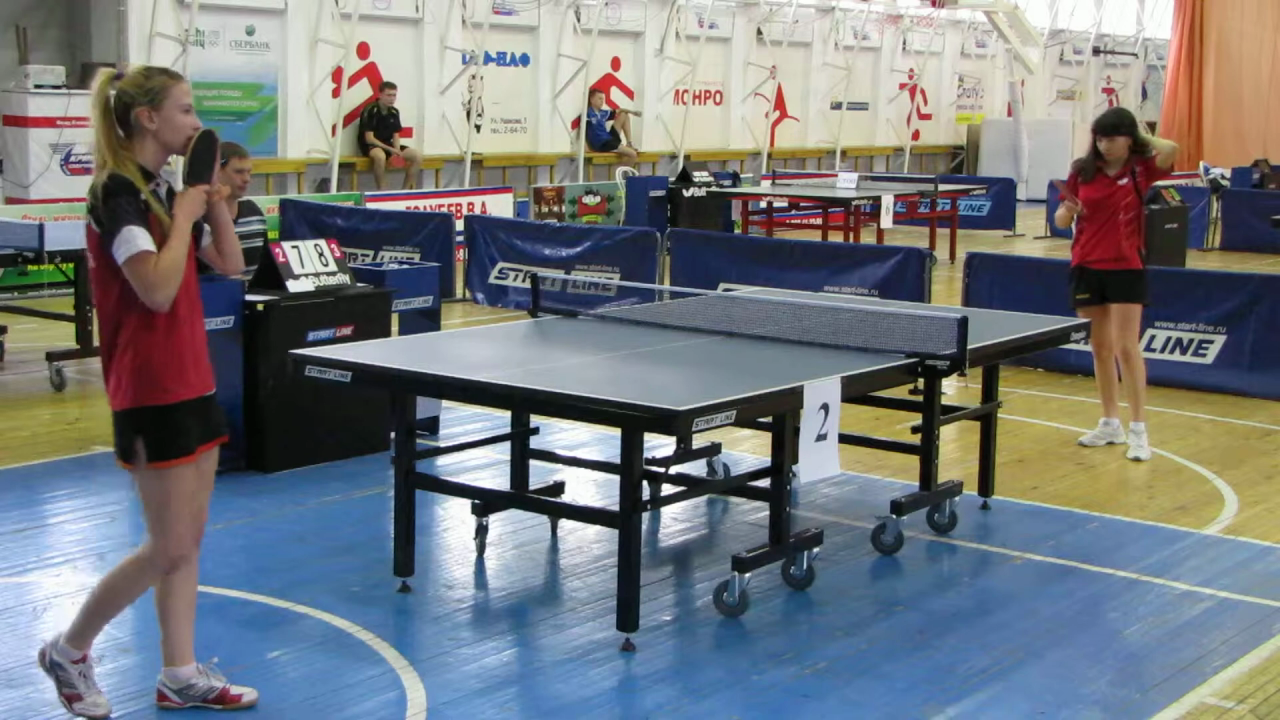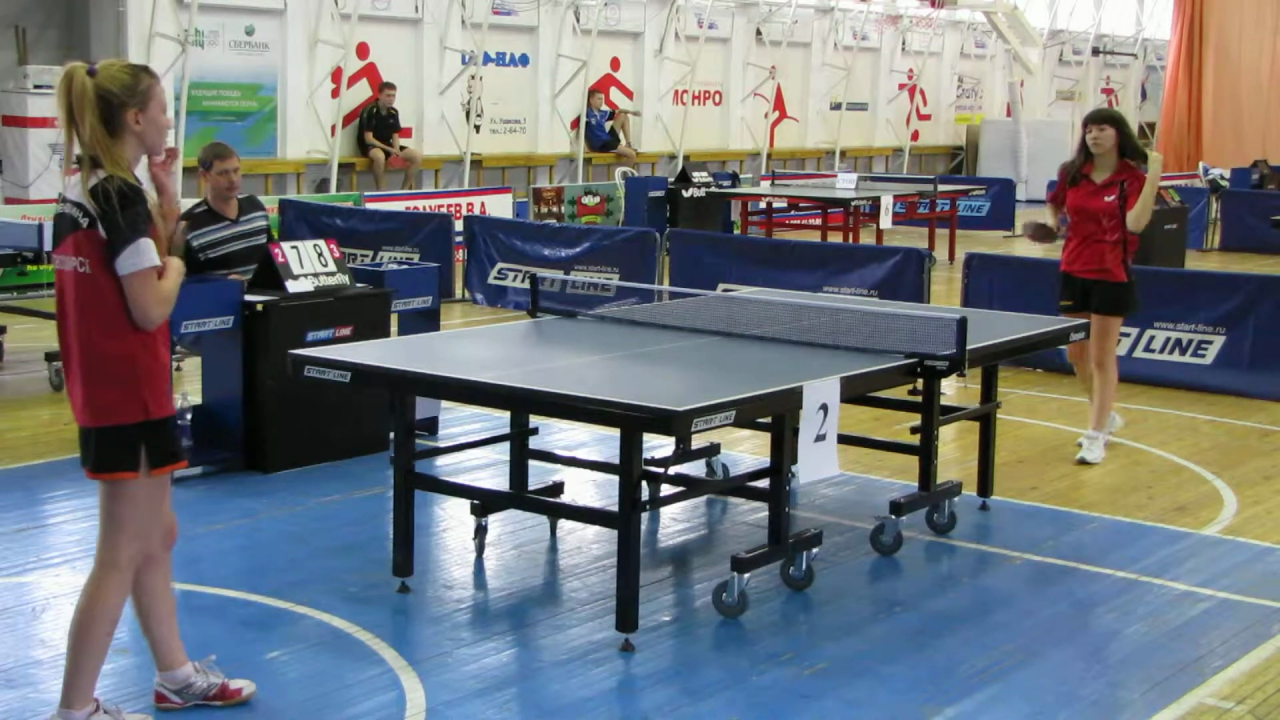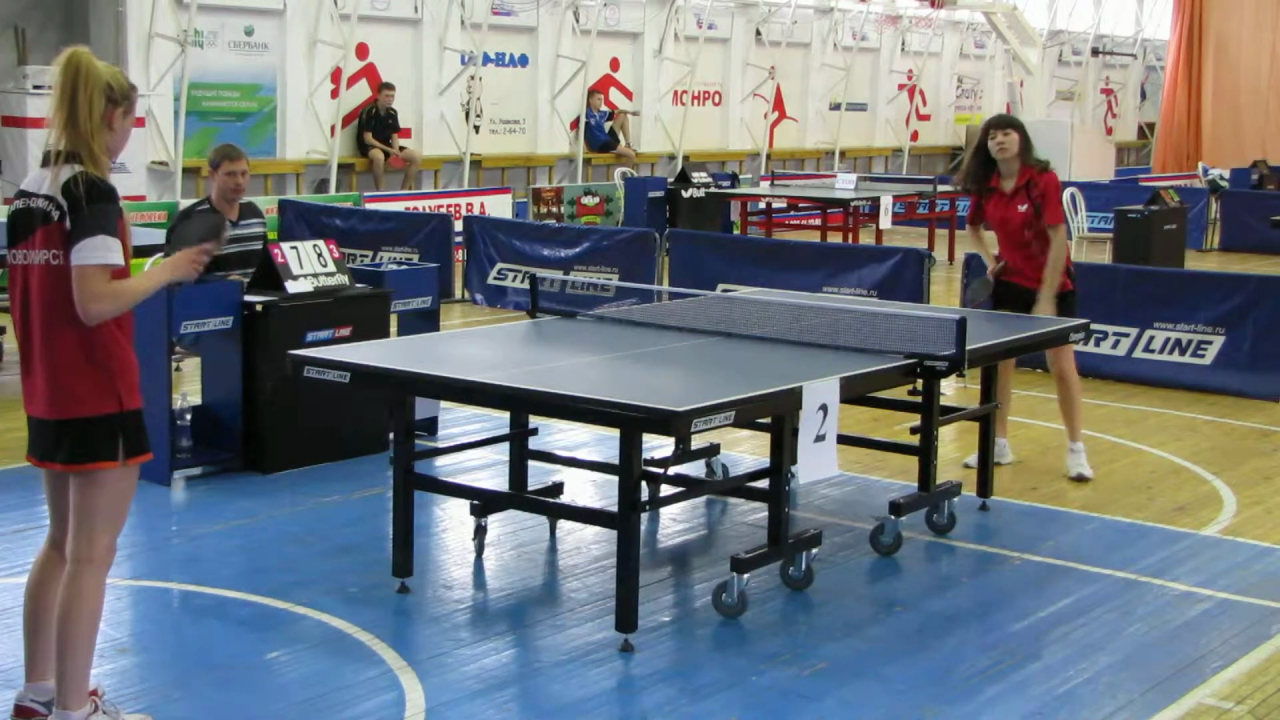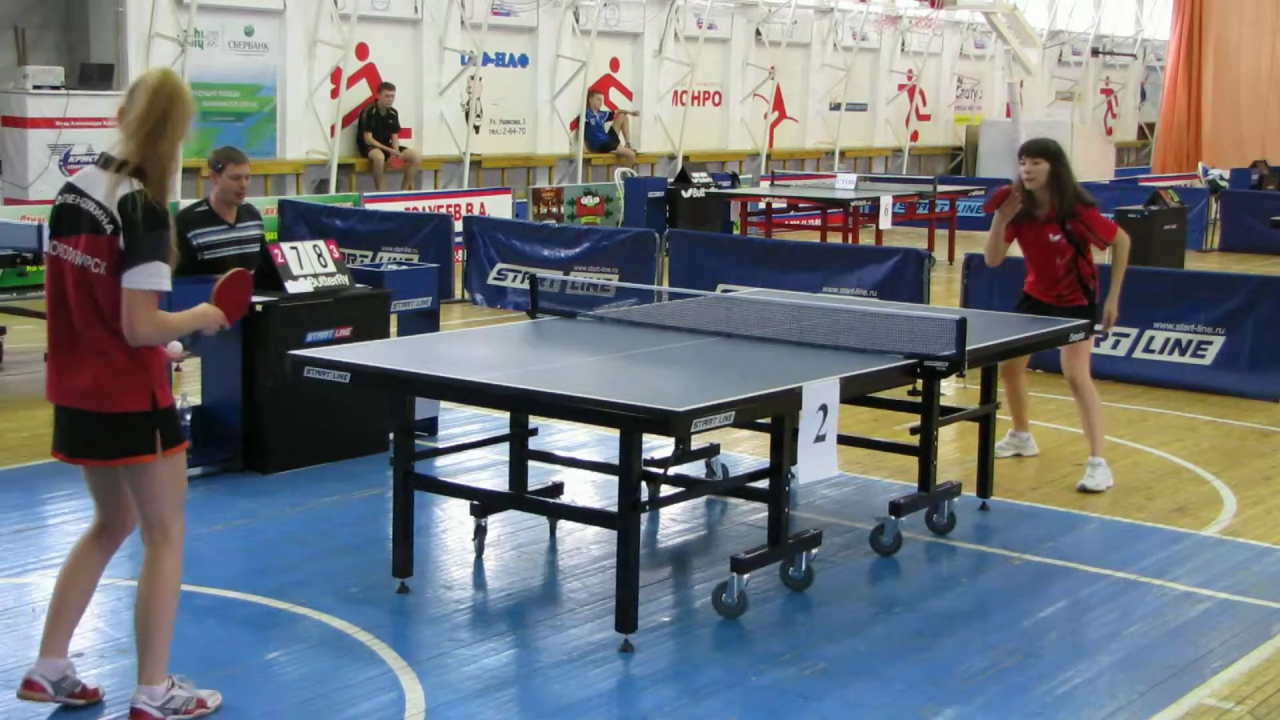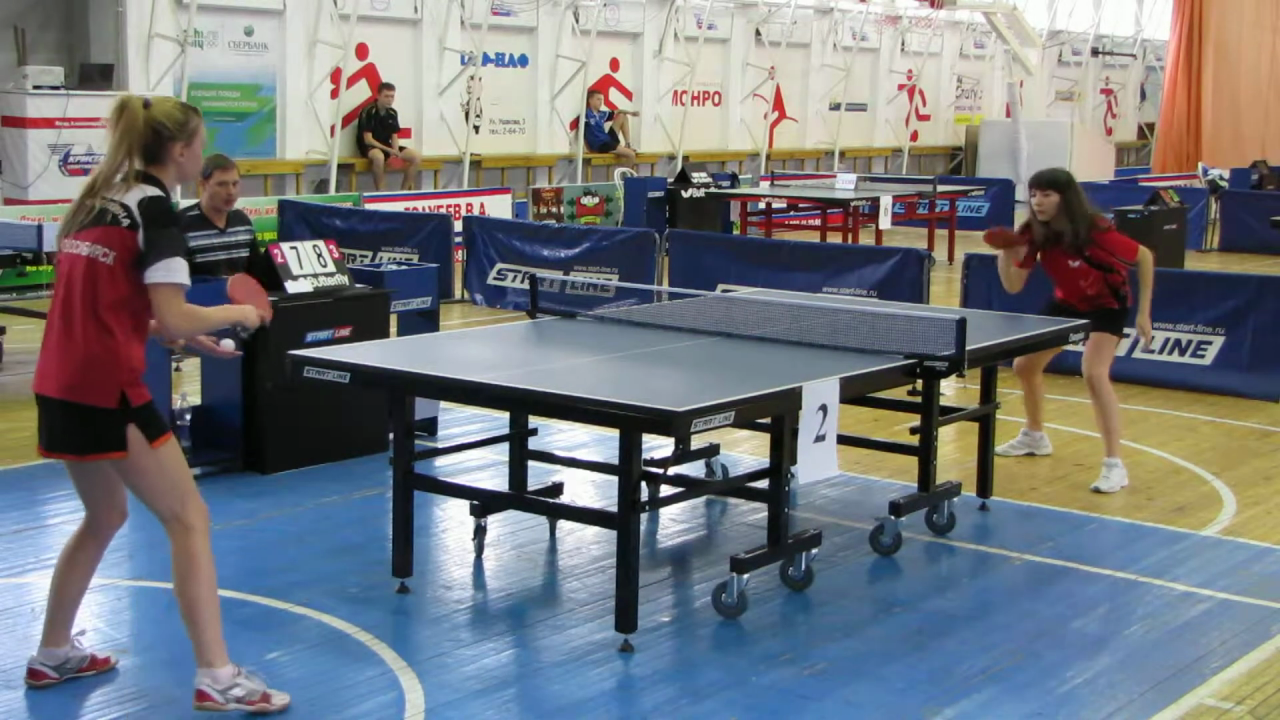
dt=1s
person 1, frame 1
left shoulder: (163, 188)
right shoulder: (116, 190)
left elbow: (231, 264)
right elbow: (157, 290)
left wrist: (214, 199)
right wrist: (184, 216)
left hip: (190, 381)
right hip: (151, 389)
left knee: (185, 540)
right knee: (172, 548)
right ankle: (69, 649)
person 1, frame 2
left shoulder: (79, 189)
right shoulder: (120, 194)
right elbow: (151, 310)
left wrist: (164, 202)
right wrist: (177, 270)
left hip: (101, 391)
right hip: (129, 397)
left knee: (156, 537)
right knee: (120, 558)
person 1, frame 3
right shoulder: (91, 191)
right elbow: (94, 302)
right wrist: (169, 270)
right hip: (96, 398)
left knee: (62, 543)
right knee: (91, 555)
person 1, frame 4
left shoulder: (74, 188)
right shoulder: (144, 212)
left elbow: (81, 292)
right elbow: (141, 329)
right wrist: (196, 319)
left hip: (74, 392)
right hip: (130, 399)
left knee: (112, 523)
right knee: (165, 537)
left ankle: (48, 667)
person 1, frame 5
left shoulder: (94, 202)
right shoulder: (155, 210)
right elbow: (177, 317)
left wrist: (166, 330)
right wrist: (236, 311)
left hip: (57, 388)
right hip: (106, 391)
left knee: (104, 516)
right knee: (188, 520)
left ankle: (53, 653)
right ankle: (217, 677)
person 2, frame 1
left shoulder: (1140, 170)
right shoulder: (1082, 170)
left elbow: (1170, 149)
right elbow: (1060, 221)
left wrist: (1143, 138)
right wrist: (1068, 210)
left hip: (1126, 268)
right hip: (1086, 268)
left knee: (1126, 347)
right knee: (1100, 348)
left ankle: (1138, 430)
right ankle: (1110, 423)
person 2, frame 2
left shoulder: (1134, 178)
right shoulder: (1071, 173)
left elbow: (1136, 224)
right elbow: (1054, 208)
left wrist: (1154, 173)
right wrist: (1053, 227)
left hip: (1111, 277)
right hip: (1073, 272)
left knee: (1102, 356)
right knee: (1074, 355)
left ankle: (1094, 436)
right ankle: (1108, 415)
person 2, frame 3
left shoulder: (1043, 182)
right shoulder: (983, 188)
left elbow: (1059, 242)
right elbow: (974, 229)
left wrist: (1046, 298)
right wrist: (989, 260)
left hip: (1051, 286)
right hip: (1009, 284)
left knee: (1063, 369)
right knee: (999, 364)
left ankle: (1075, 449)
right ankle: (999, 444)
person 2, frame 4
left shoulder: (1077, 210)
right shoulder: (1018, 206)
left elbow: (1122, 242)
right elbow: (992, 259)
left wrist: (1112, 297)
right wrist: (1001, 220)
left hip: (1075, 301)
right hip: (1036, 297)
left knee: (1077, 377)
right knee: (1009, 365)
left ankle: (1098, 463)
right ankle: (1021, 436)
person 2, frame 5
left shoulder: (1095, 232)
right shoulder: (1033, 232)
left elbow: (1145, 258)
right elbow: (1014, 285)
left wrist: (1143, 313)
right wrist: (1006, 261)
left hip: (1107, 306)
right hip: (1067, 303)
left knee: (1094, 376)
right knee: (1024, 365)
left ankle: (1114, 464)
right ankle: (1034, 436)
